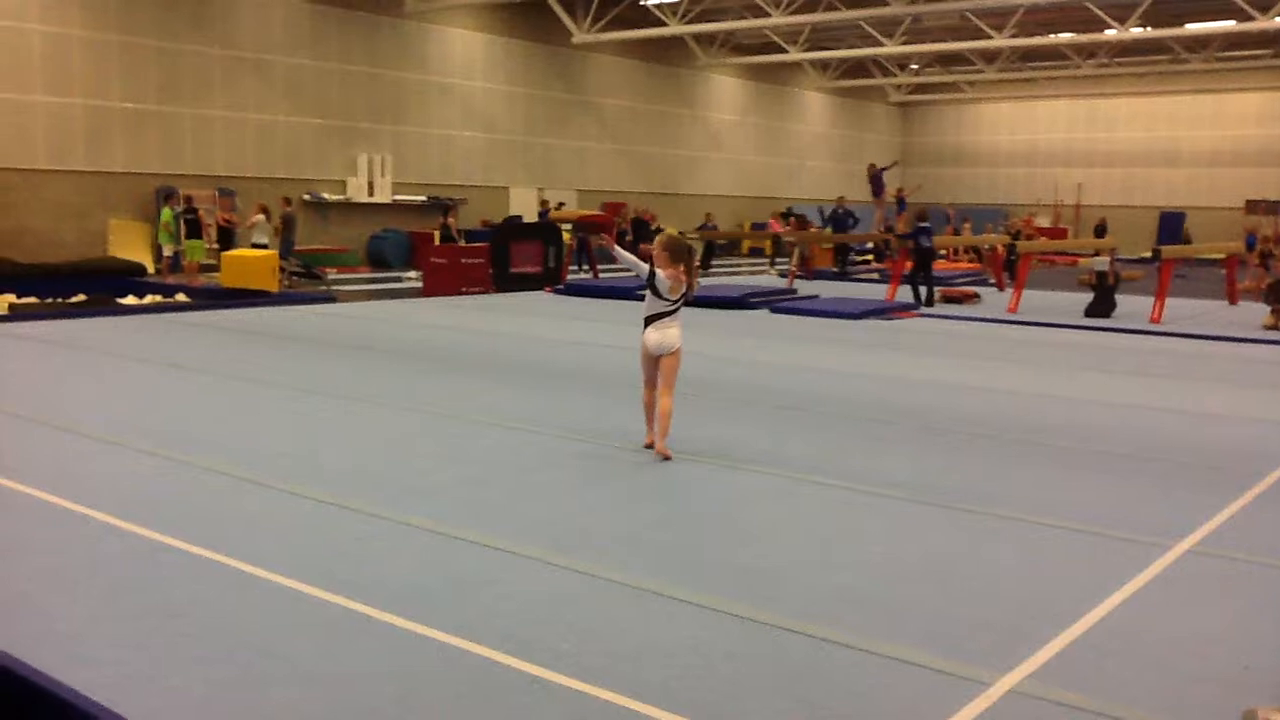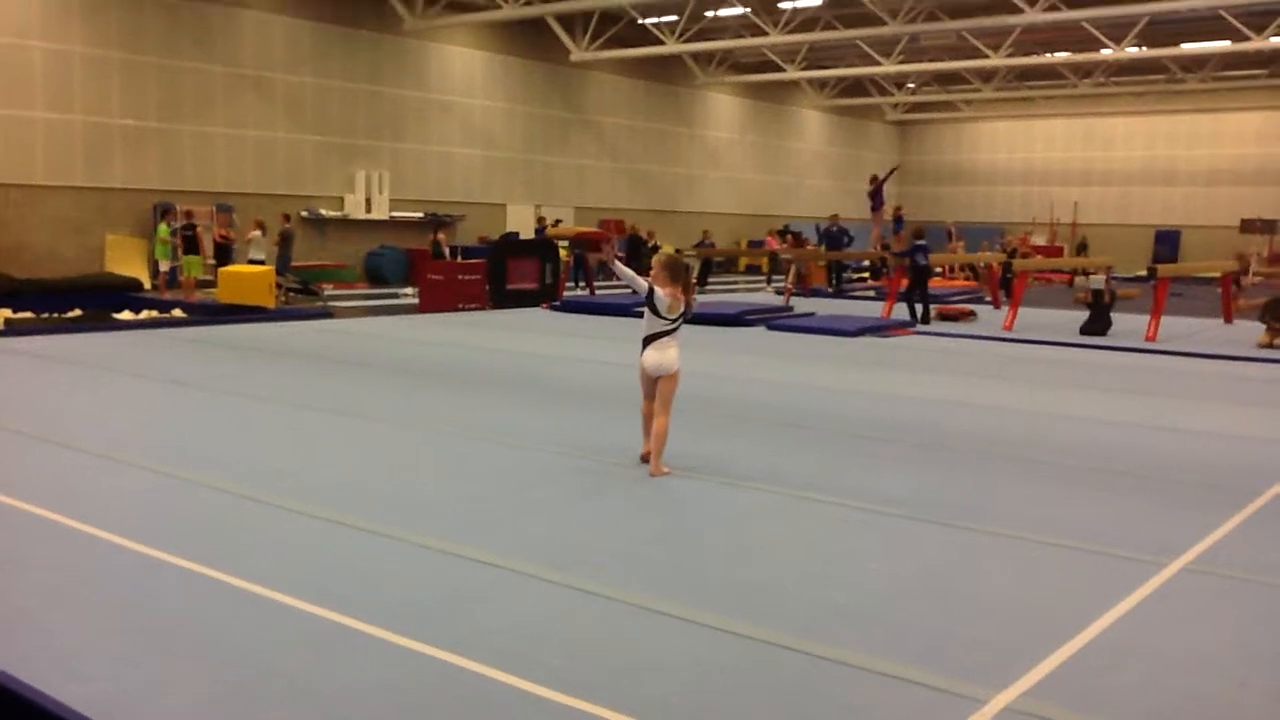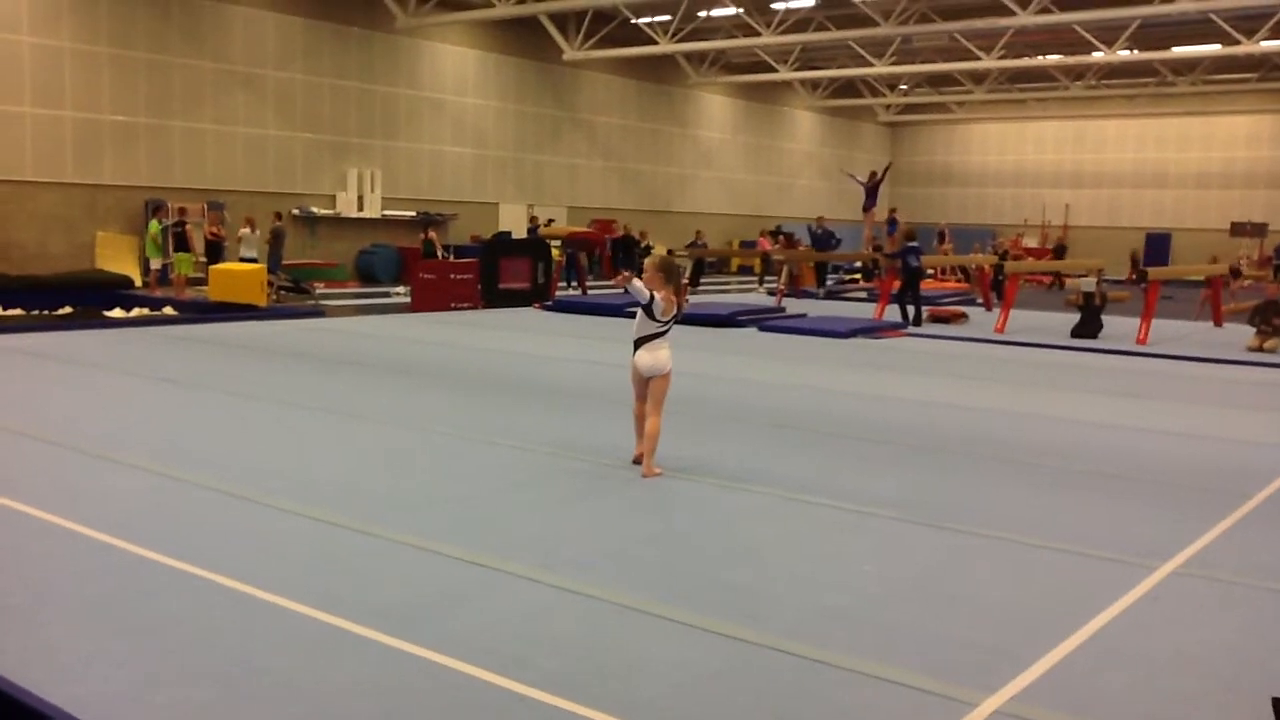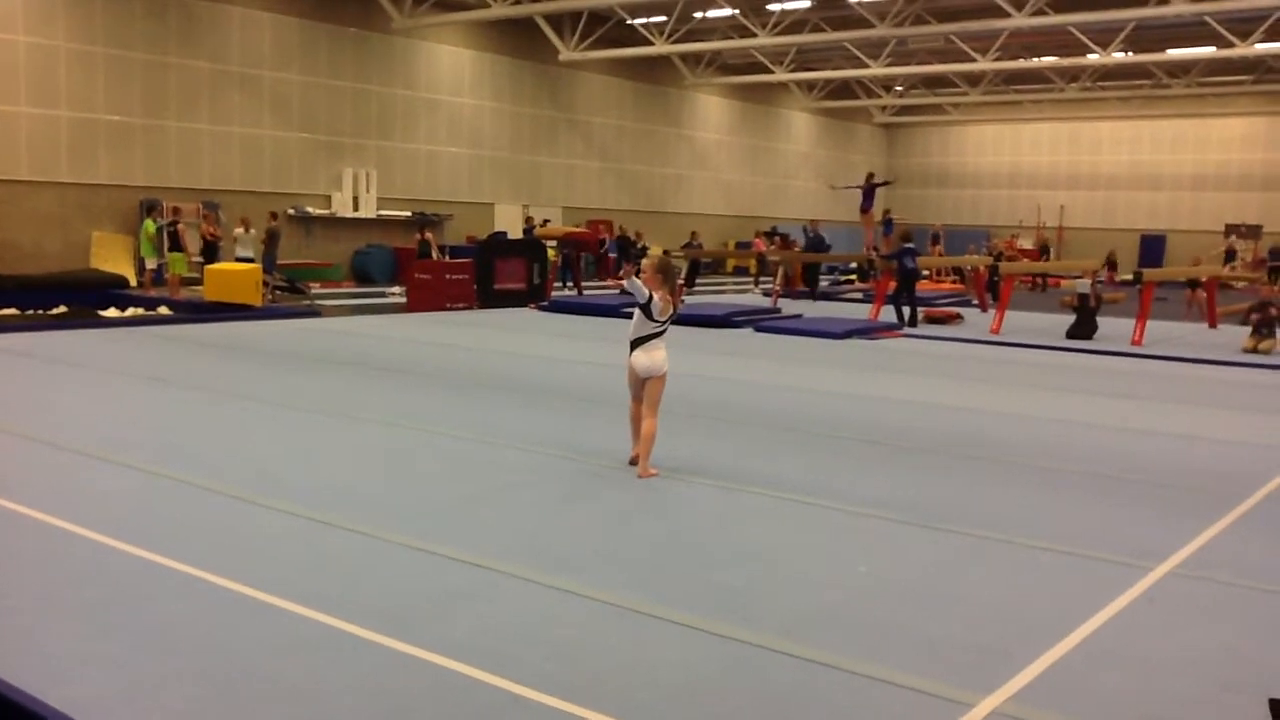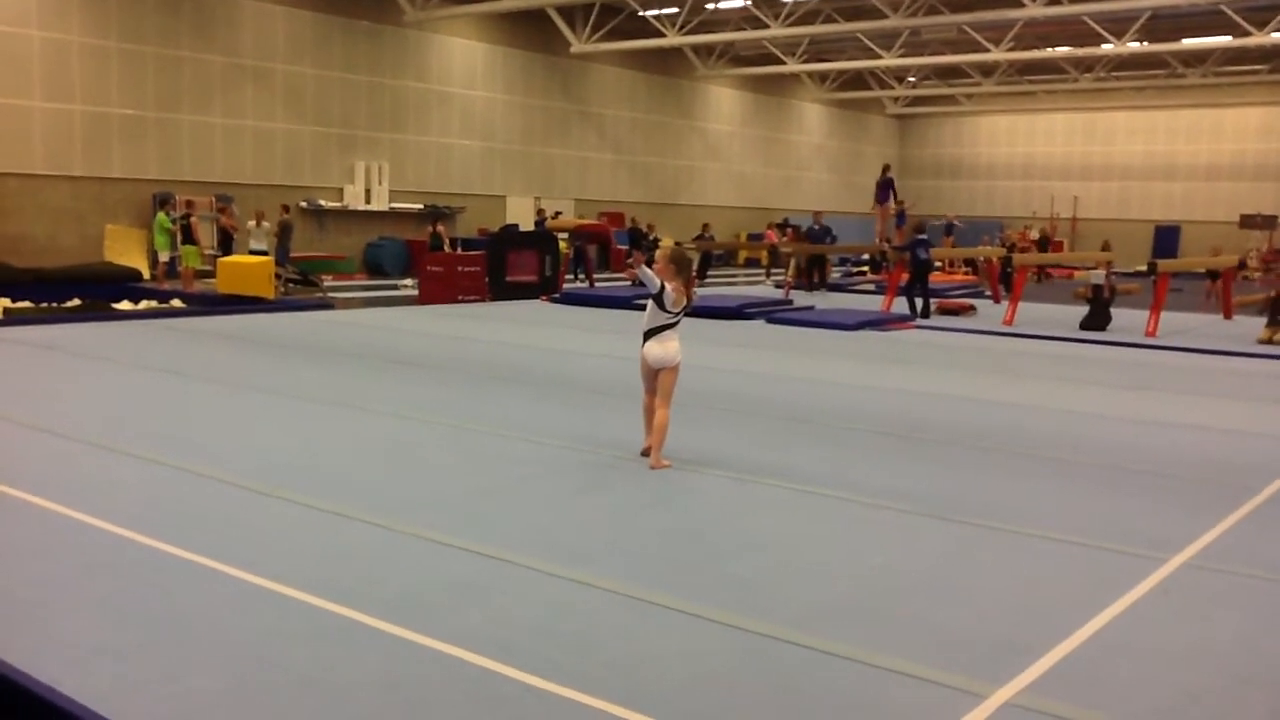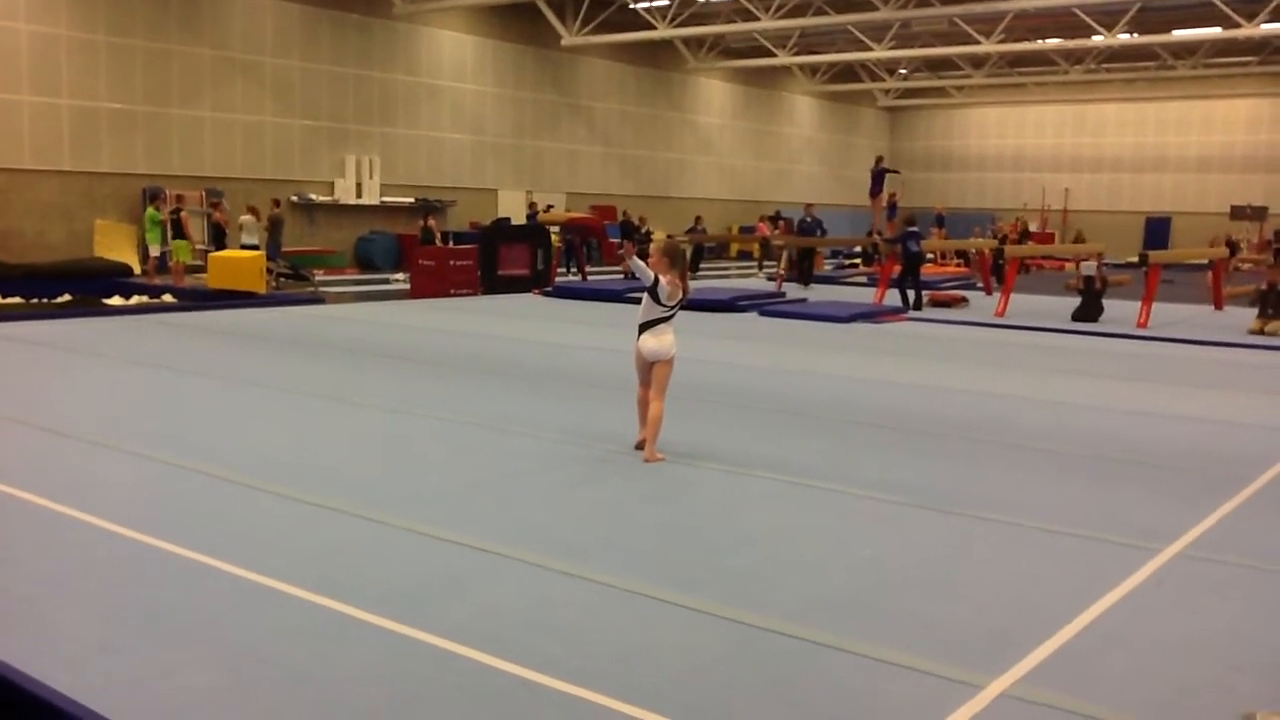
dt=0.5s
person 1, frame 1
left shoulder: (658, 276)
right shoulder: (685, 278)
left elbow: (636, 264)
right elbow: (677, 263)
left wrist: (614, 248)
right wrist: (654, 254)
left hip: (651, 335)
right hip: (672, 338)
left knee: (649, 386)
right knee: (666, 393)
left ankle: (651, 435)
right ankle: (661, 442)
person 1, frame 2
left shoulder: (656, 295)
right shoulder: (683, 299)
left elbow: (635, 281)
left wrist: (614, 263)
right wrist: (653, 282)
left hip: (650, 356)
right hip: (670, 358)
left knee: (648, 401)
right knee: (662, 412)
left ankle: (647, 447)
right ankle: (656, 463)
person 1, frame 3
left shoulder: (654, 300)
right shoulder: (673, 300)
left elbow: (641, 292)
right elbow: (645, 288)
left wrist: (628, 282)
right wrist: (631, 281)
left hip: (643, 356)
right hip: (662, 359)
left knee: (640, 403)
right knee: (654, 413)
left ankle: (640, 448)
right ankle: (648, 464)
person 1, frame 4
left shoulder: (652, 300)
right shoulder: (668, 300)
left elbow: (640, 291)
left wrist: (628, 278)
right wrist: (625, 282)
left hip: (639, 357)
right hip: (659, 360)
left knee: (636, 403)
right knee: (650, 414)
left ankle: (636, 450)
right ankle: (644, 465)
person 1, frame 5
left shoulder: (664, 291)
right shoulder: (683, 292)
left elbow: (652, 281)
left wrist: (640, 267)
right wrist: (640, 271)
left hip: (652, 348)
right hip: (671, 351)
left knee: (649, 395)
right knee: (663, 405)
left ankle: (649, 441)
right ankle: (656, 456)
person 1, frame 6
left shoulder: (658, 283)
right shoulder: (680, 286)
left elbow: (644, 272)
left wrist: (631, 258)
right wrist: (633, 262)
left hip: (647, 341)
right hip: (666, 344)
left knee: (644, 387)
right knee: (658, 397)
left ankle: (643, 433)
right ankle: (650, 449)
